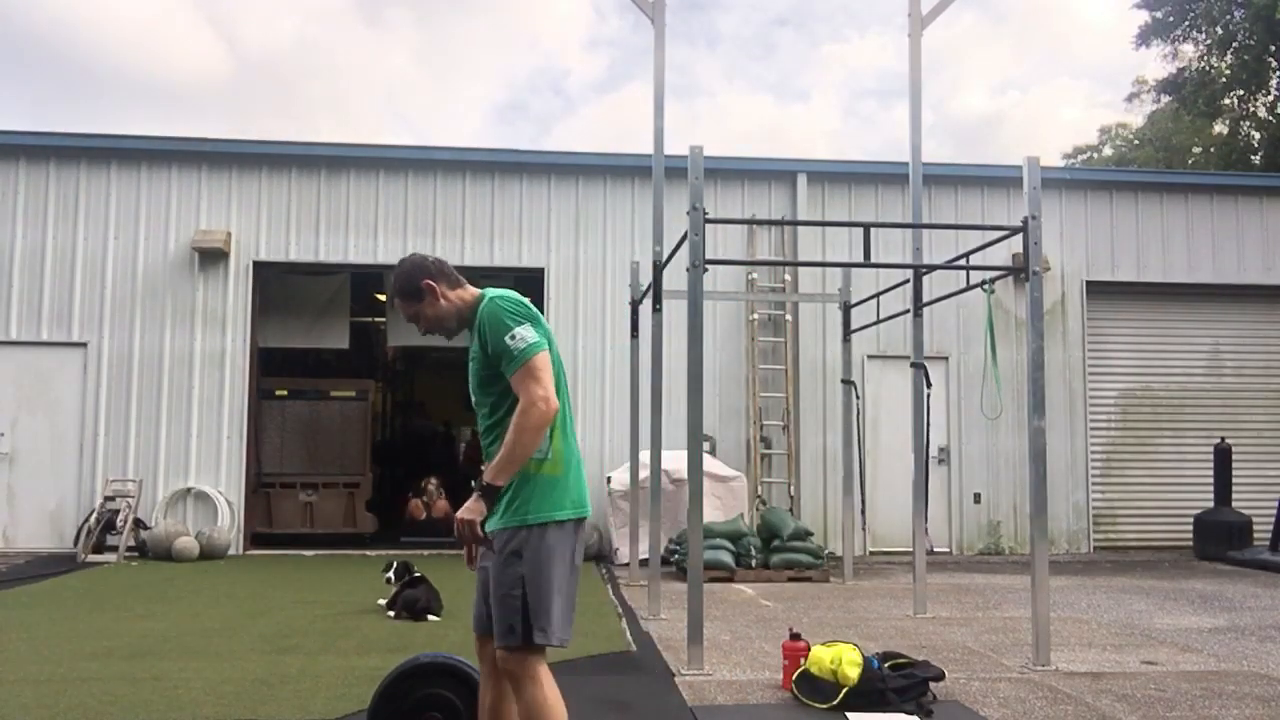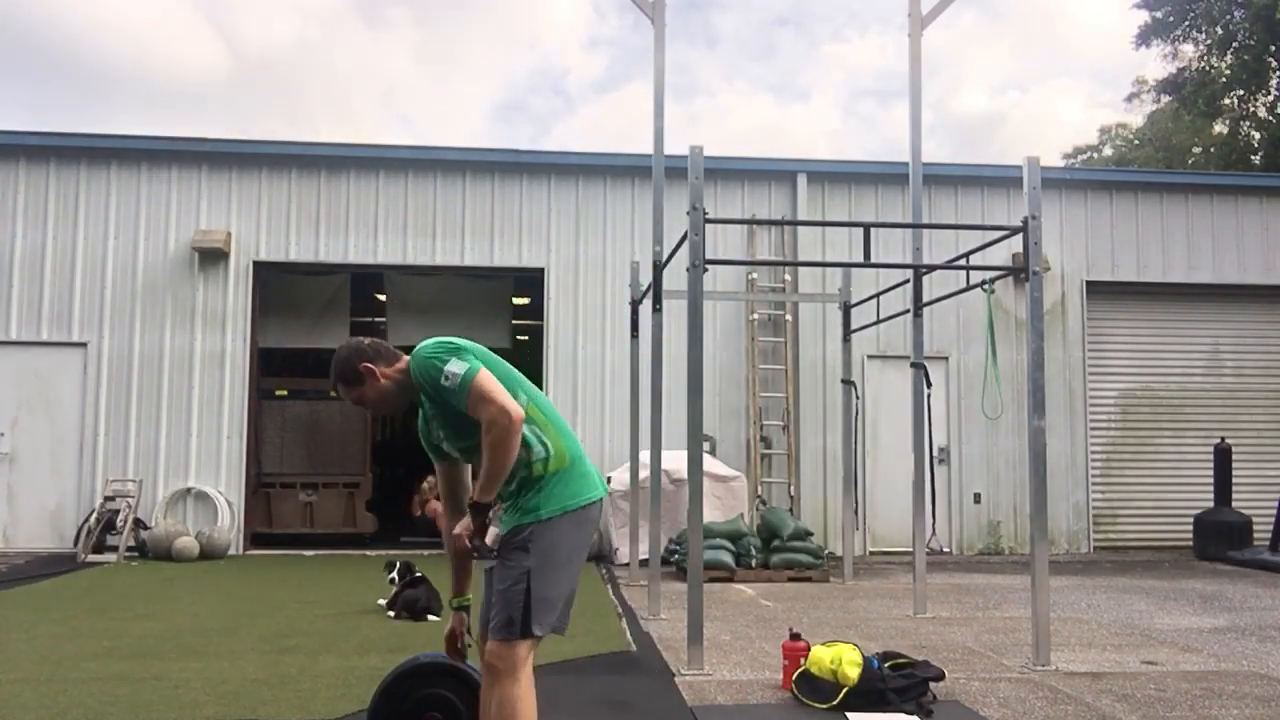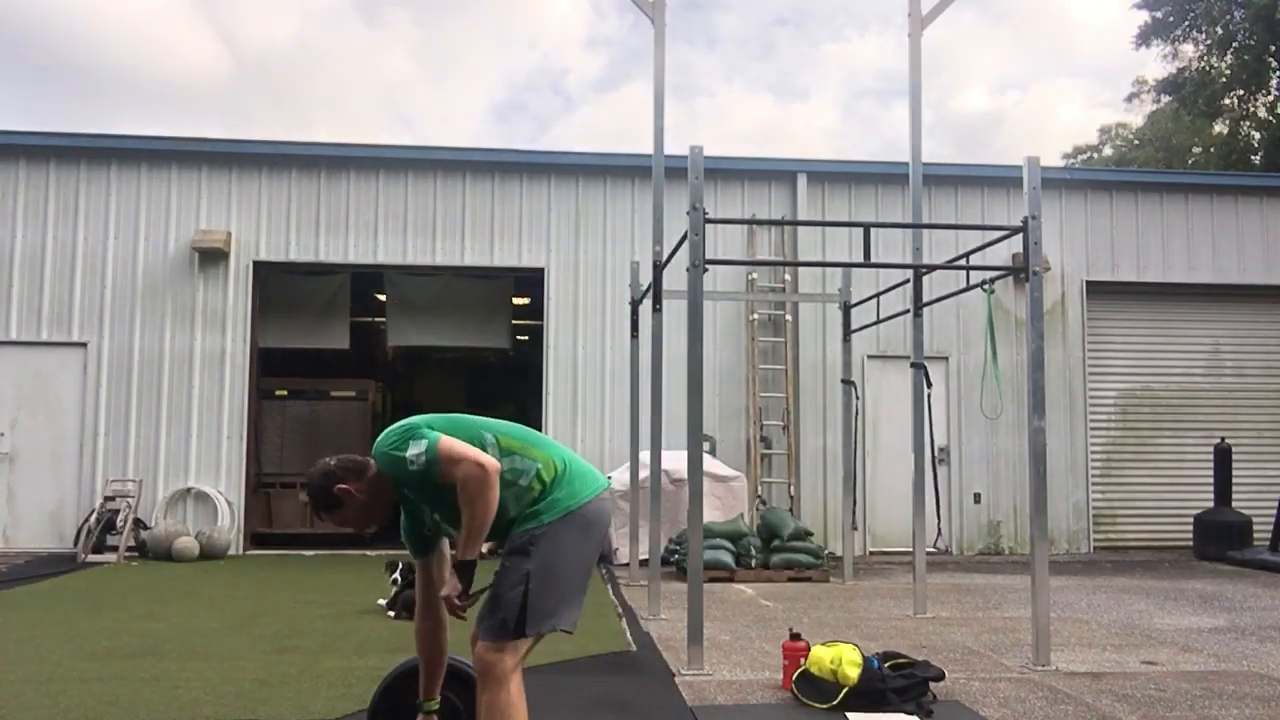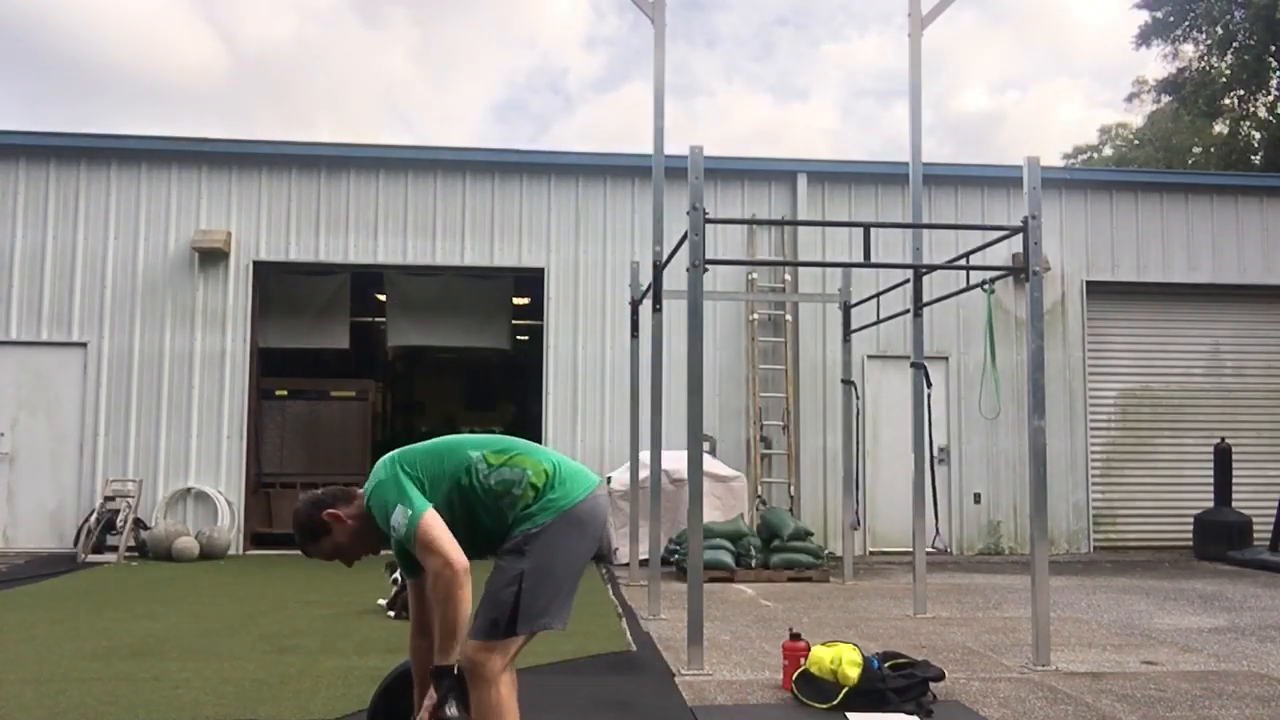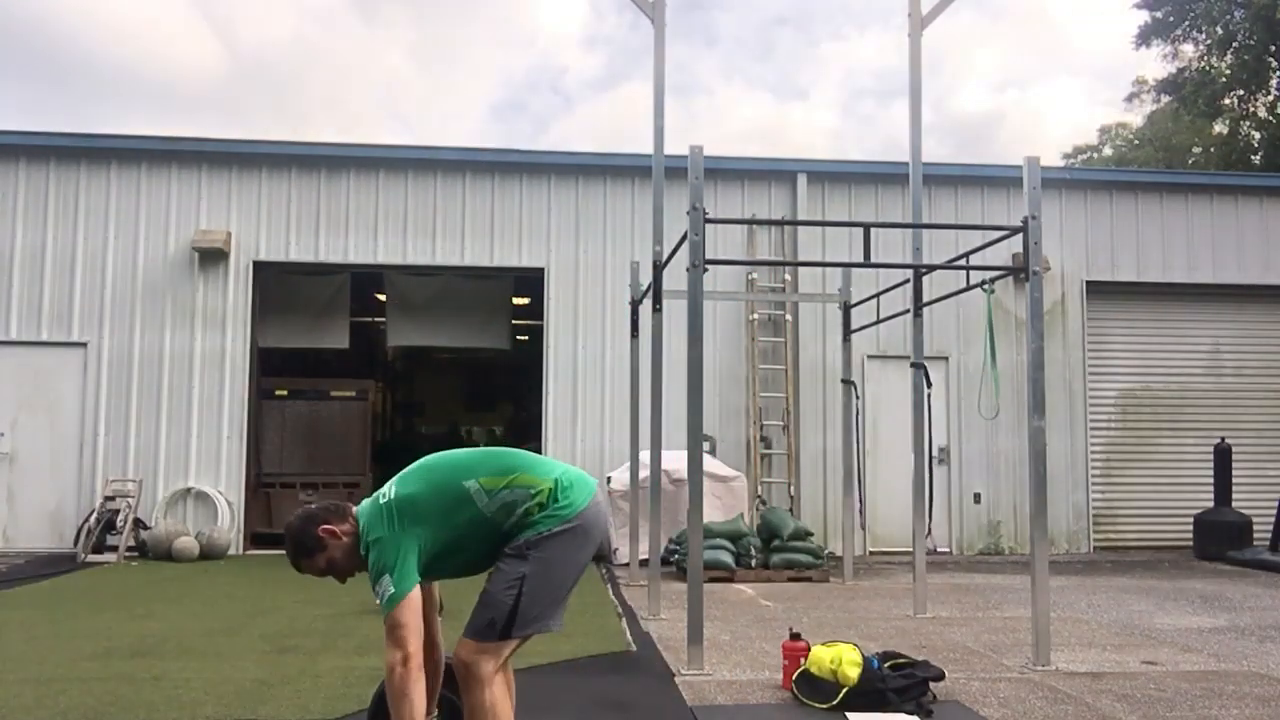
dt=0.3s
person 1, frame 1
left shoulder: (499, 310)
right shoulder: (484, 328)
left elbow: (541, 402)
left wrist: (484, 493)
right wrist: (492, 499)
left hip: (537, 508)
right hip: (514, 509)
left knee: (521, 659)
right knee: (493, 652)
person 1, frame 2
left shoulder: (431, 360)
right shoulder: (429, 415)
left elbow: (507, 416)
right elbow: (453, 513)
left wrist: (478, 511)
right wrist: (459, 604)
left hip: (559, 500)
right hip: (538, 504)
left knee: (505, 656)
right knee: (493, 646)
person 1, frame 3
left shoulder: (393, 449)
right shoulder: (416, 507)
left elbow: (482, 469)
right elbow: (430, 610)
left wrist: (463, 568)
left hip: (566, 506)
right hip: (567, 508)
left knee: (496, 659)
right knee: (489, 651)
person 1, frame 4
left shoulder: (386, 490)
right shoulder: (407, 523)
left elbow: (452, 566)
right elbow: (424, 627)
left wrist: (444, 676)
left hip: (562, 506)
right hip: (576, 502)
left knee: (484, 659)
right knee: (494, 651)
person 1, frame 5
left shoulder: (385, 535)
right shoulder: (395, 518)
left elbow: (405, 660)
right elbow: (425, 641)
left hip: (563, 514)
right hip: (575, 506)
left knee: (476, 661)
right knee: (490, 653)
